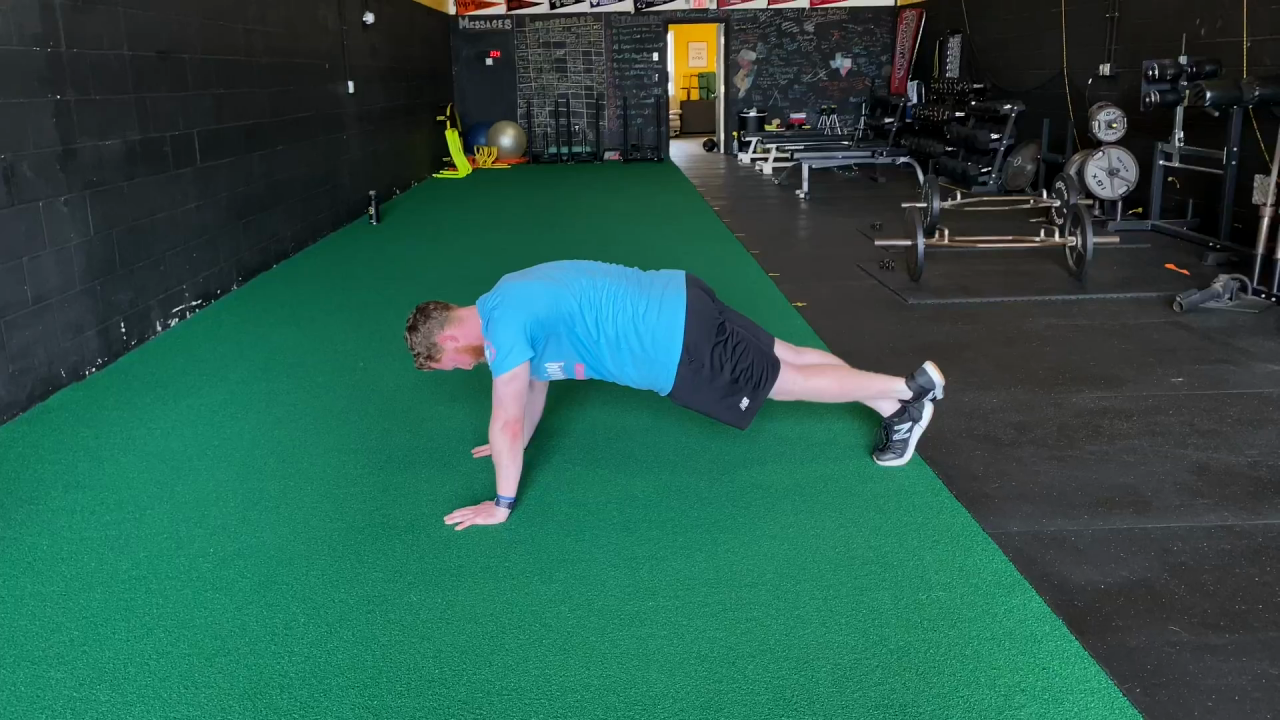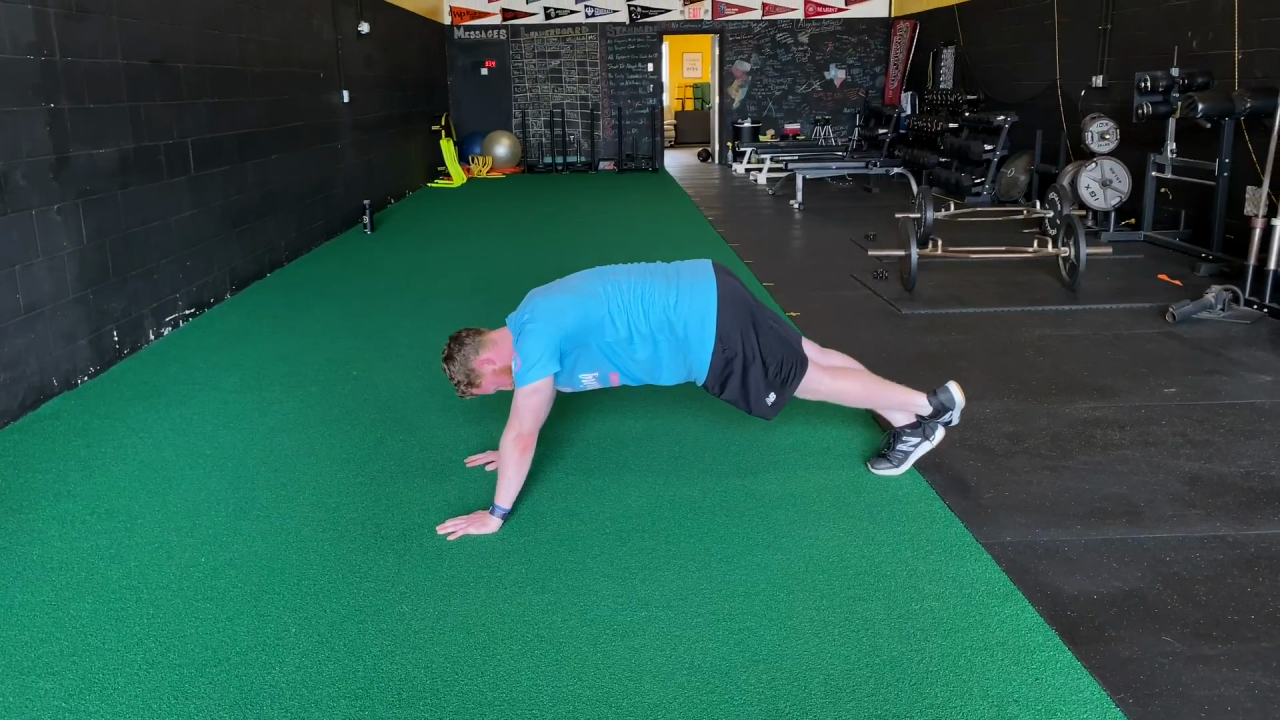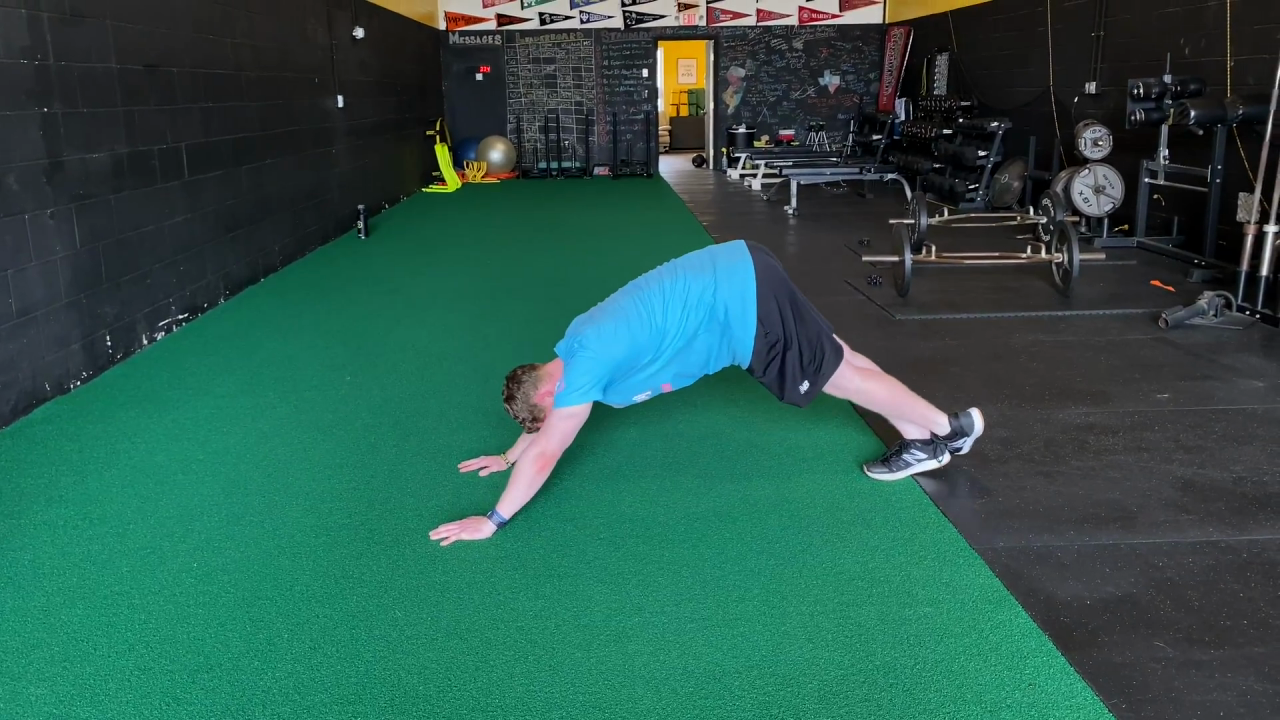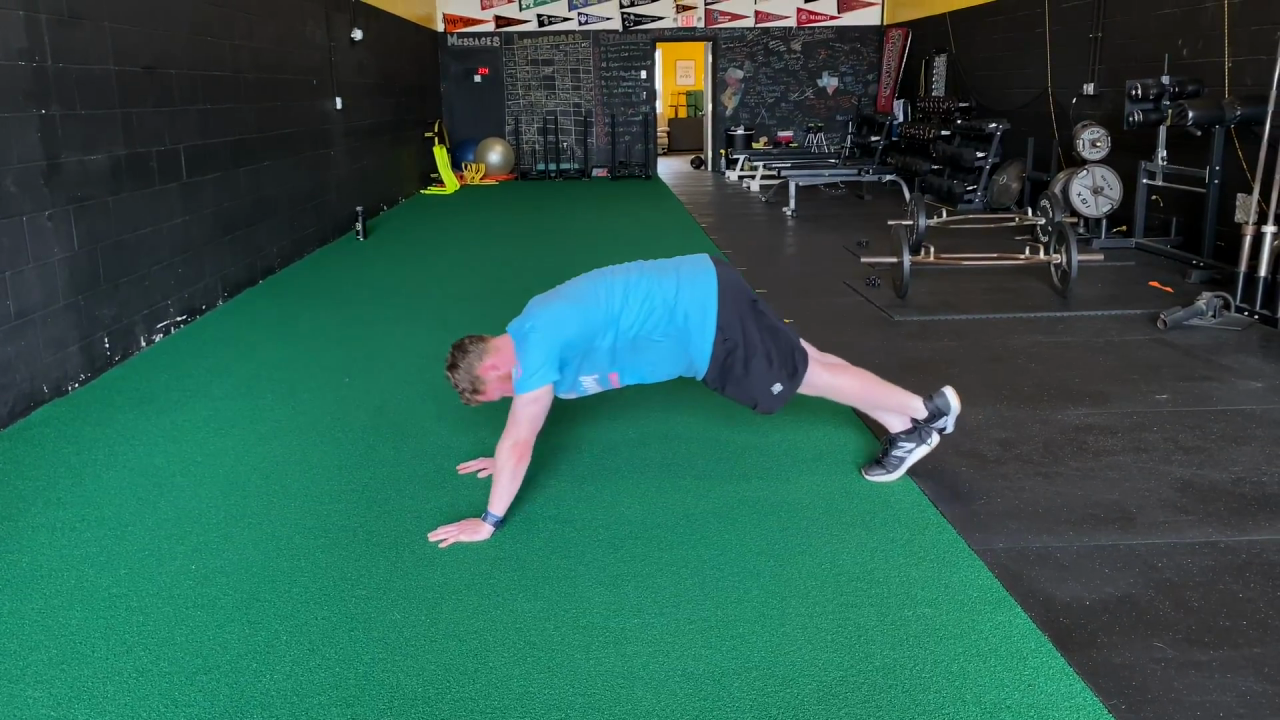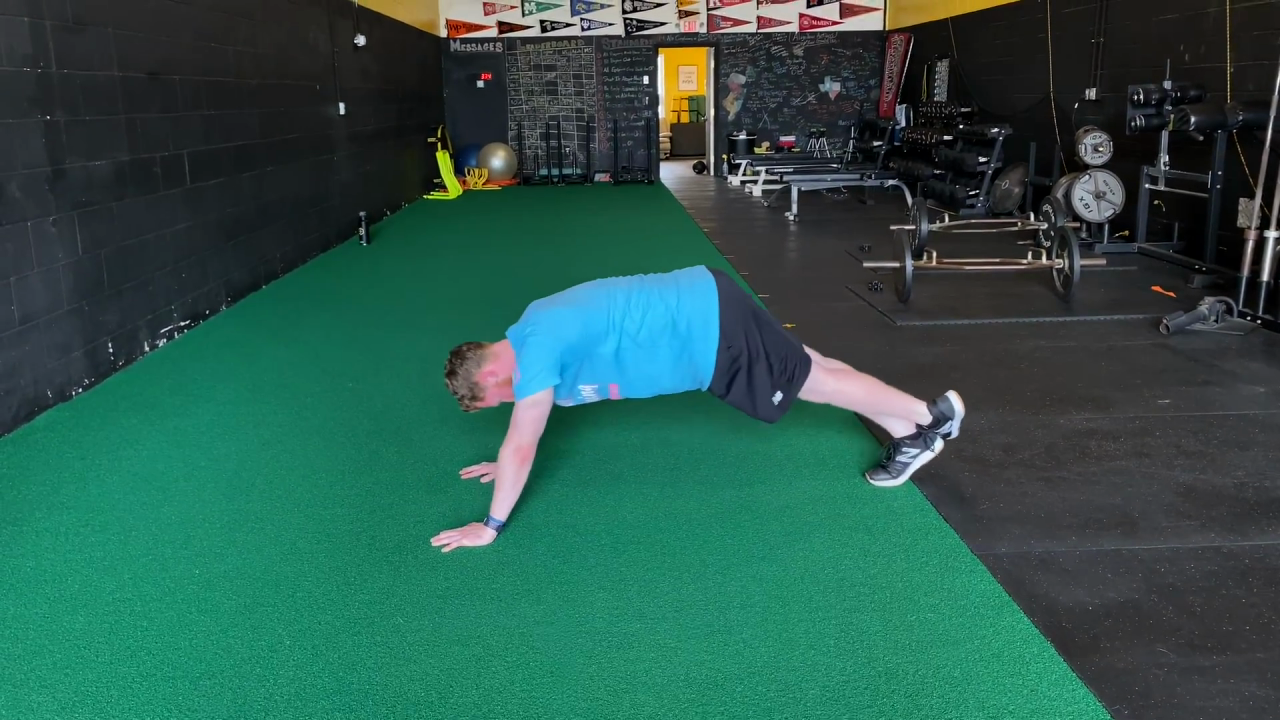
dt=1s
person 1, frame 1
left shoulder: (502, 324)
right shoulder: (510, 302)
left elbow: (506, 420)
right elbow: (536, 378)
left wrist: (501, 503)
right wrist: (516, 445)
left hip: (676, 347)
right hip: (676, 306)
left knee: (786, 382)
right knee: (783, 358)
left ankle: (910, 389)
right ankle: (895, 409)
person 1, frame 2
left shoulder: (533, 338)
right shoulder: (535, 318)
left elbow: (522, 432)
right elbow: (544, 393)
left wrist: (496, 514)
right wrist: (510, 451)
left hip: (706, 331)
right hip: (703, 296)
left knee: (810, 379)
right knee: (808, 357)
left ankle: (930, 406)
right ankle: (909, 420)
person 1, frame 3
left shoulder: (586, 365)
right shoulder: (576, 349)
left elbow: (546, 451)
right elbow: (546, 413)
left wrist: (493, 520)
right wrist: (508, 457)
left hip: (743, 304)
right hip: (739, 276)
left knee: (835, 375)
right knee: (833, 357)
left ankle: (947, 428)
right ankle: (921, 436)
person 1, frame 4
left shoulder: (533, 345)
right shoulder: (534, 328)
left elbow: (519, 440)
left wrist: (489, 520)
right wrist: (502, 459)
left hip: (703, 316)
right hip: (702, 291)
left knee: (803, 374)
right knee: (802, 361)
left ankle: (925, 413)
right ankle: (904, 426)
person 1, frame 5
left shoulder: (534, 351)
right shoulder: (536, 334)
left elbow: (521, 443)
right elbow: (537, 420)
left wrist: (491, 526)
right wrist: (505, 464)
left hip: (708, 331)
right hip: (702, 307)
left knee: (813, 382)
right knee: (806, 368)
left ankle: (930, 417)
right ankle: (910, 431)
